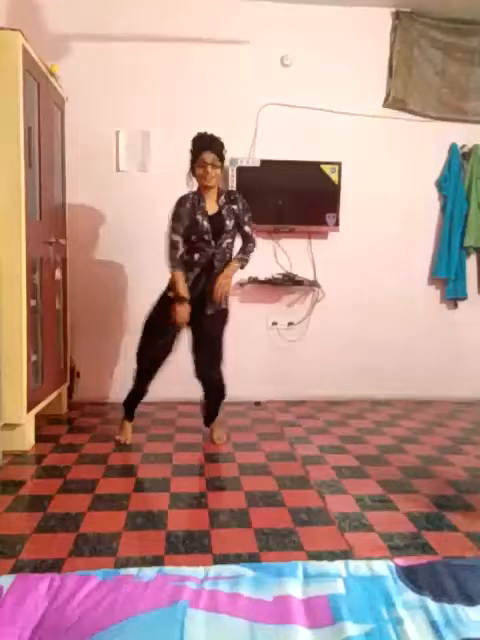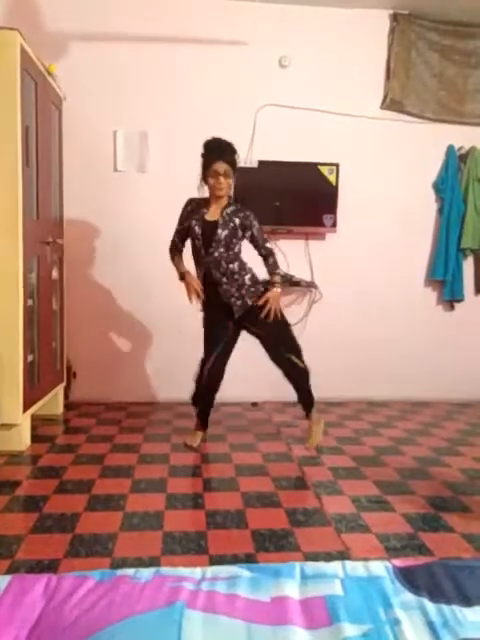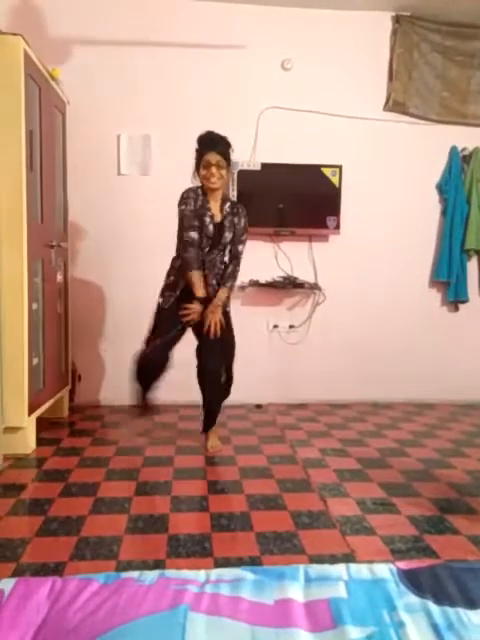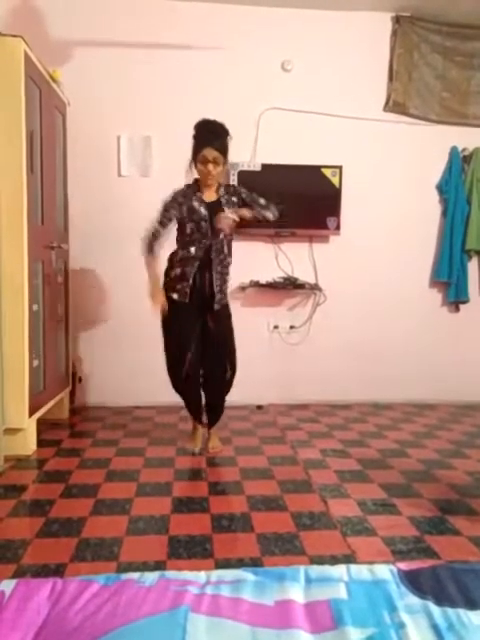
dt=1s
person 1, frame 1
left shoulder: (235, 201)
right shoulder: (186, 204)
left elbow: (249, 242)
right elbow: (174, 252)
left wrist: (229, 271)
right wrist: (182, 298)
left hip: (214, 289)
right hip: (185, 284)
left knee: (209, 363)
right knee: (152, 351)
left ankle: (213, 420)
right ankle: (128, 416)
person 1, frame 2
left shoulder: (241, 215)
right shoulder: (191, 209)
left elbow: (267, 252)
right elbow: (175, 249)
left wrist: (276, 287)
right wrist: (185, 275)
left hip: (249, 296)
right hip: (217, 301)
left knee: (286, 352)
right knee: (211, 367)
left ankle: (312, 415)
right ankle: (200, 426)
person 1, frame 3
left shoulder: (237, 212)
right shoulder: (190, 198)
left elbow: (234, 262)
right elbow: (189, 249)
left wrist: (216, 304)
right wrist: (199, 298)
left hip: (215, 294)
right hip: (179, 290)
left knee: (217, 367)
right knee: (152, 357)
left ankle: (210, 430)
right ankle: (141, 408)
person 1, frame 4
left shoulder: (233, 194)
right shoulder: (183, 197)
left elbow: (270, 212)
right elbow: (154, 237)
left wrist: (238, 213)
right wrist: (155, 283)
left hip: (215, 291)
right hip: (181, 288)
left knee: (221, 365)
right knee: (184, 363)
left ankle: (212, 428)
right ankle: (197, 422)
